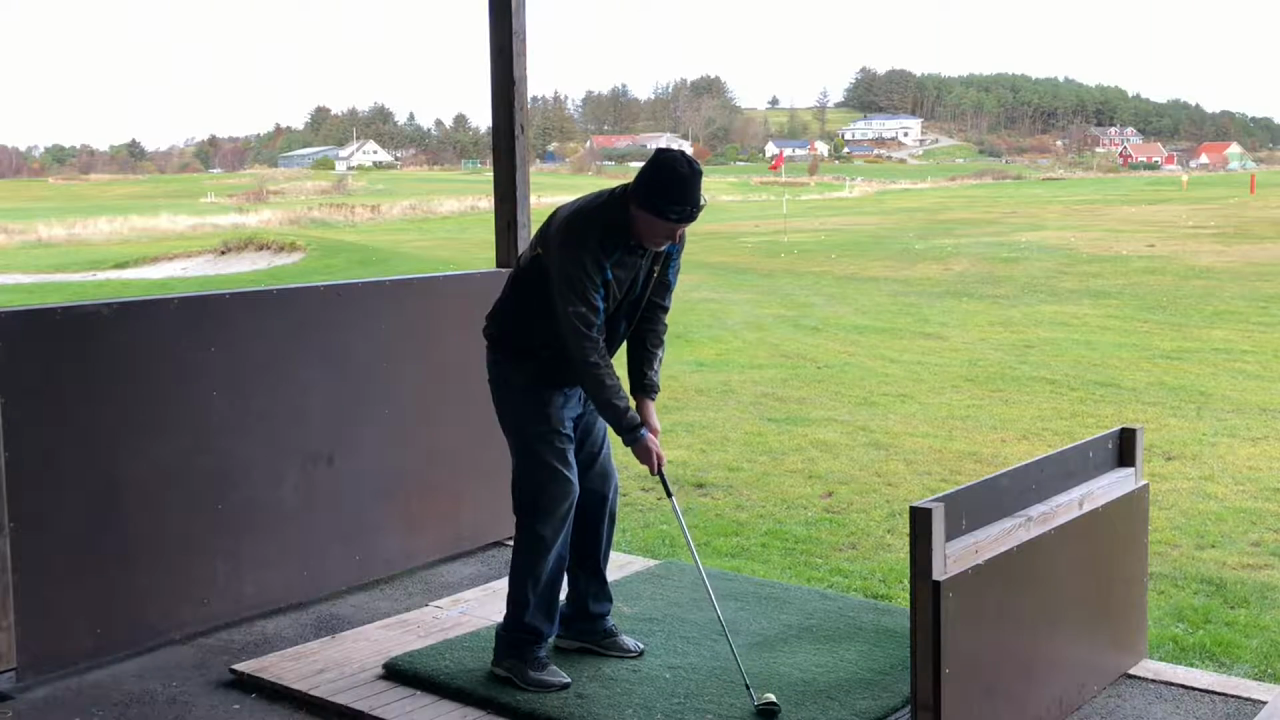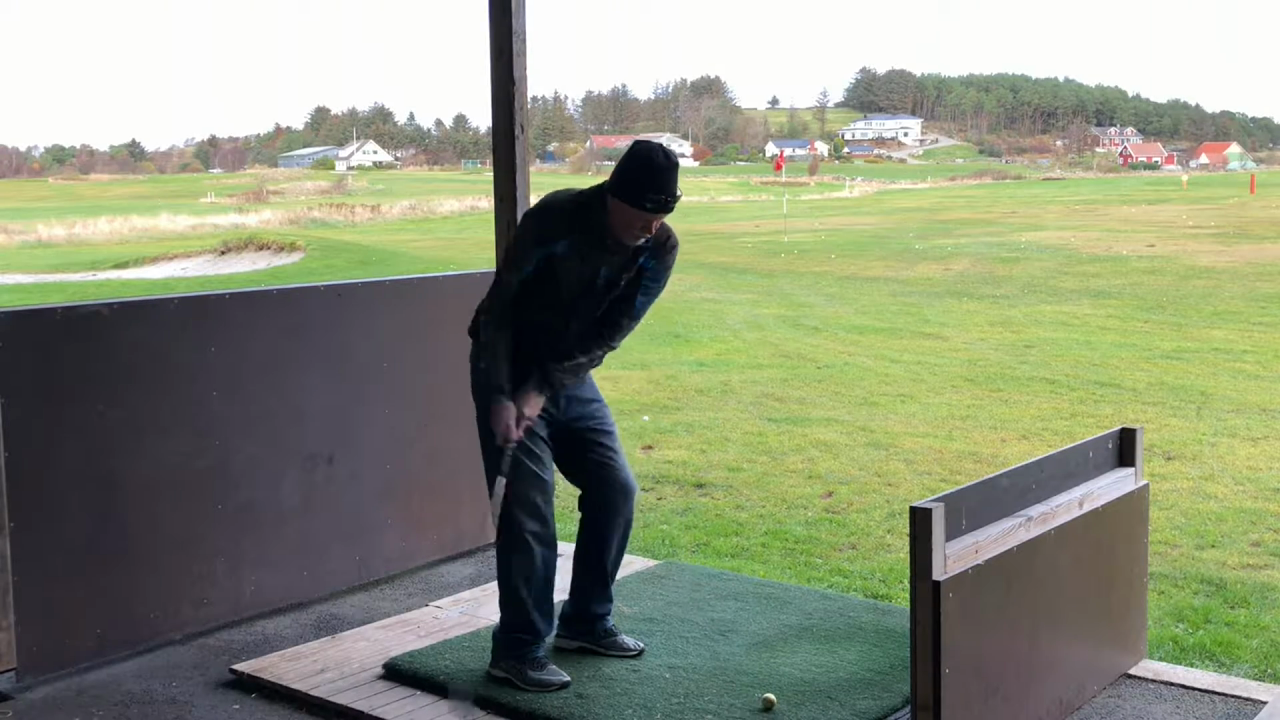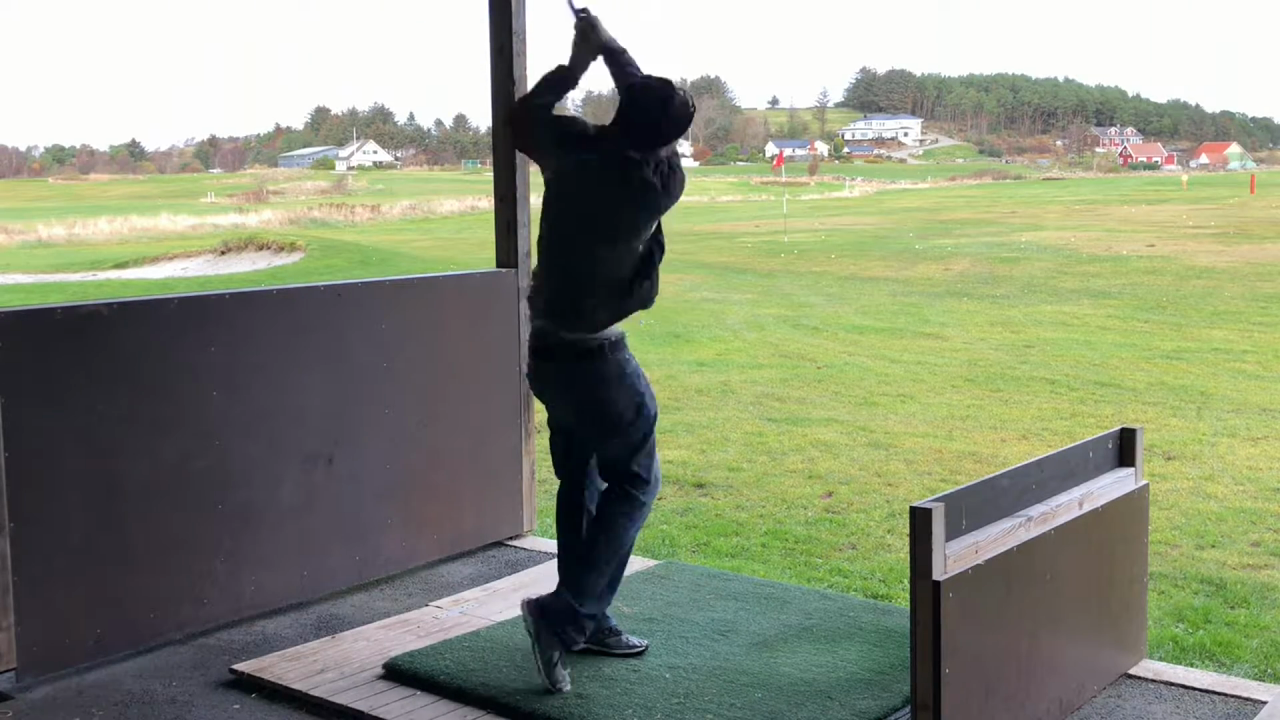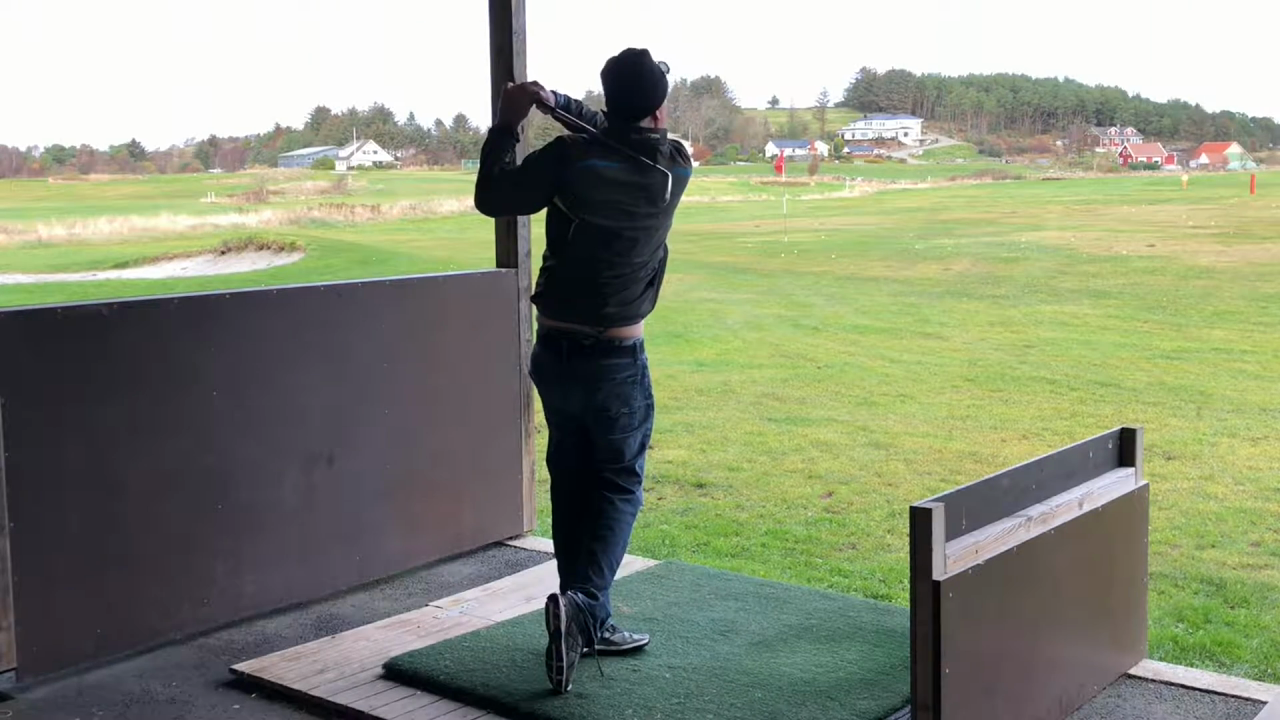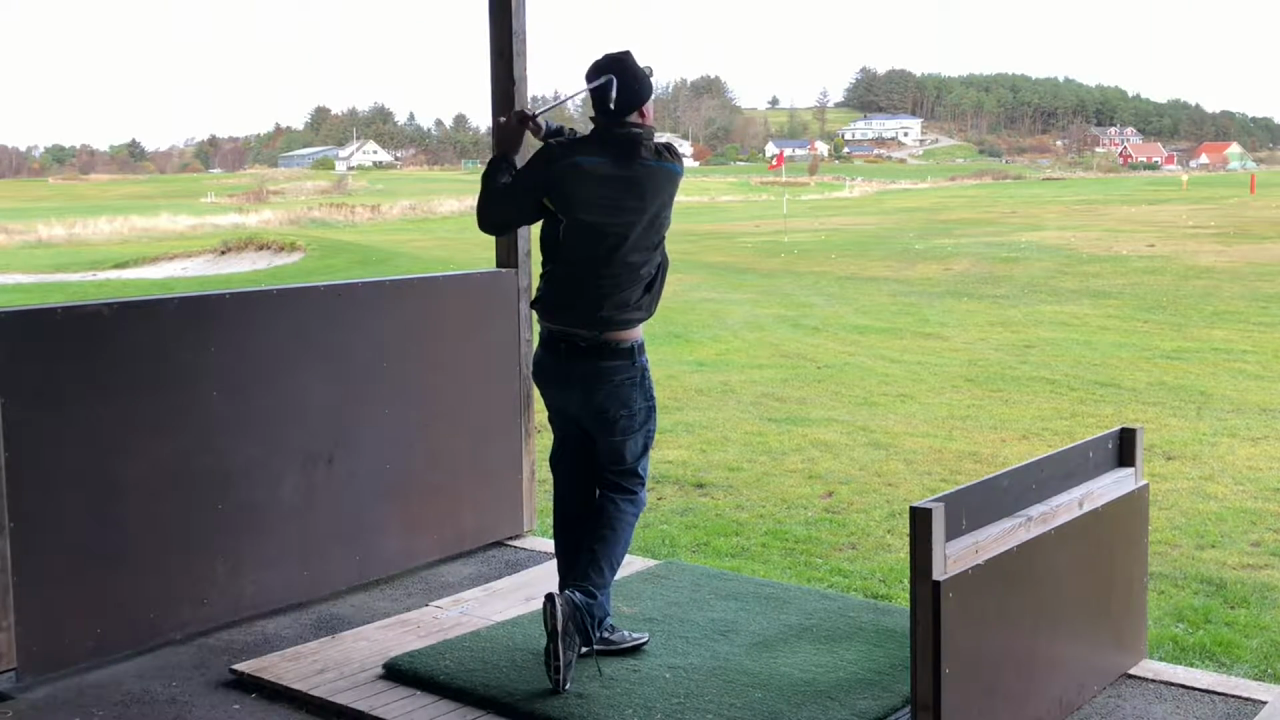
dt=1s
person 1, frame 1
left shoulder: (667, 237)
right shoulder: (580, 235)
left elbow: (652, 317)
right elbow: (585, 344)
left wrist: (645, 397)
right wrist: (632, 430)
left hip: (579, 371)
right hip: (526, 367)
left knee: (598, 491)
right knee: (554, 496)
left ankle: (584, 618)
right ankle: (519, 645)
person 1, frame 2
left shoulder: (661, 249)
right shoulder: (554, 219)
left elbow: (611, 336)
right elbow: (499, 307)
left wrist: (543, 391)
right wrist: (499, 397)
left hip: (571, 379)
right hip: (509, 377)
left knee: (615, 491)
right knee: (528, 506)
left ankle: (586, 619)
right ankle: (519, 648)
person 1, frame 3
left shoulder: (570, 144)
right shoulder: (663, 182)
left elbow: (523, 118)
right elbow: (653, 136)
left wrist: (576, 60)
right wrist: (611, 48)
left hip: (546, 349)
right hip: (596, 357)
left knee: (581, 481)
right knee: (633, 487)
left ankle: (585, 616)
right ankle: (565, 612)
person 1, frame 4
left shoulder: (568, 157)
right shoulder: (675, 167)
left elbow: (492, 199)
left wrist: (506, 125)
right wrist: (556, 103)
left hip: (554, 352)
right hip: (615, 359)
left knee: (571, 484)
right knee: (619, 486)
left ankle: (588, 618)
right ankle: (582, 604)
person 1, frame 5
left shoulder: (557, 161)
right shoulder: (666, 168)
left elbow: (493, 219)
left wrist: (504, 155)
right wrist: (553, 138)
left hip: (555, 353)
right hip: (615, 360)
left knee: (574, 484)
right knee: (623, 488)
left ankle: (587, 620)
right ankle: (580, 604)
